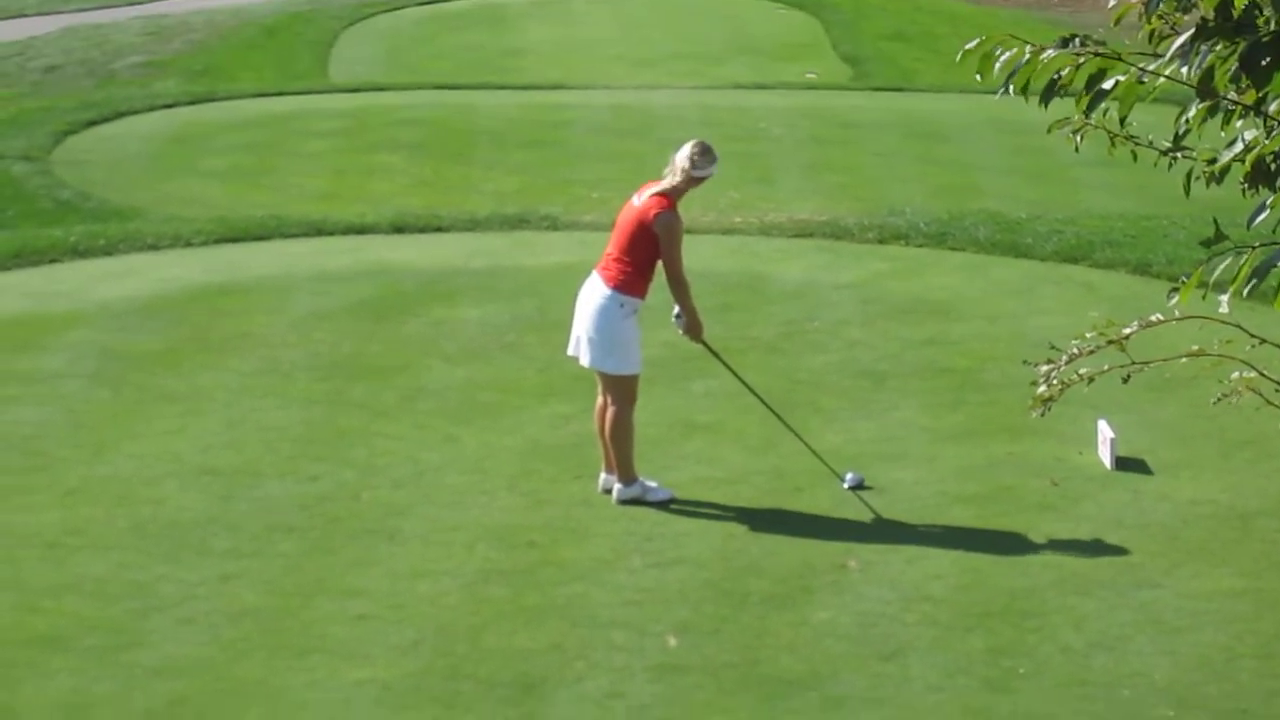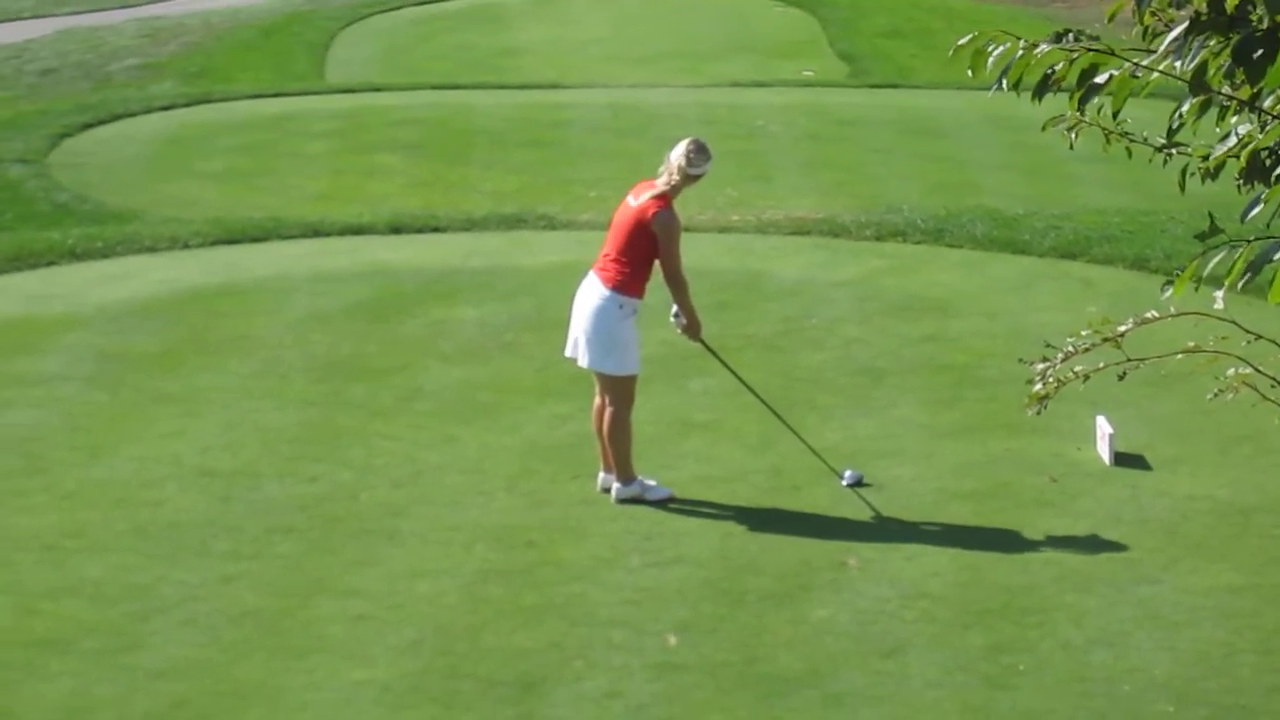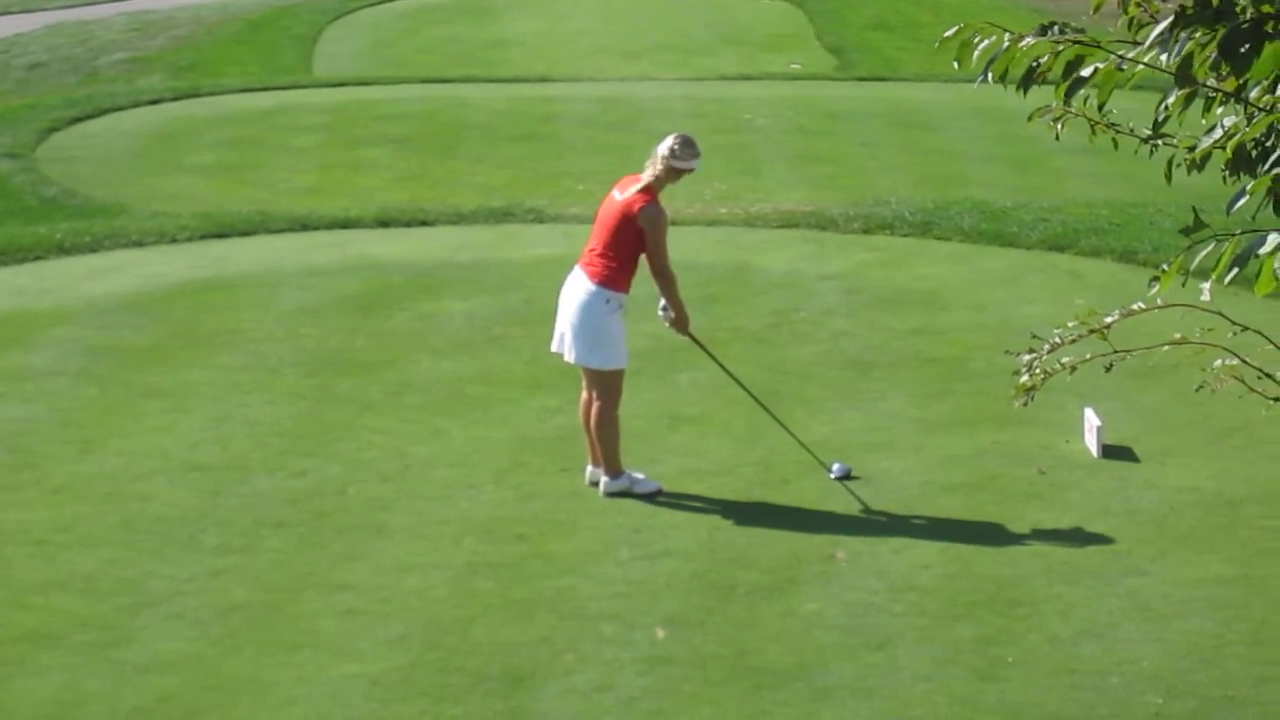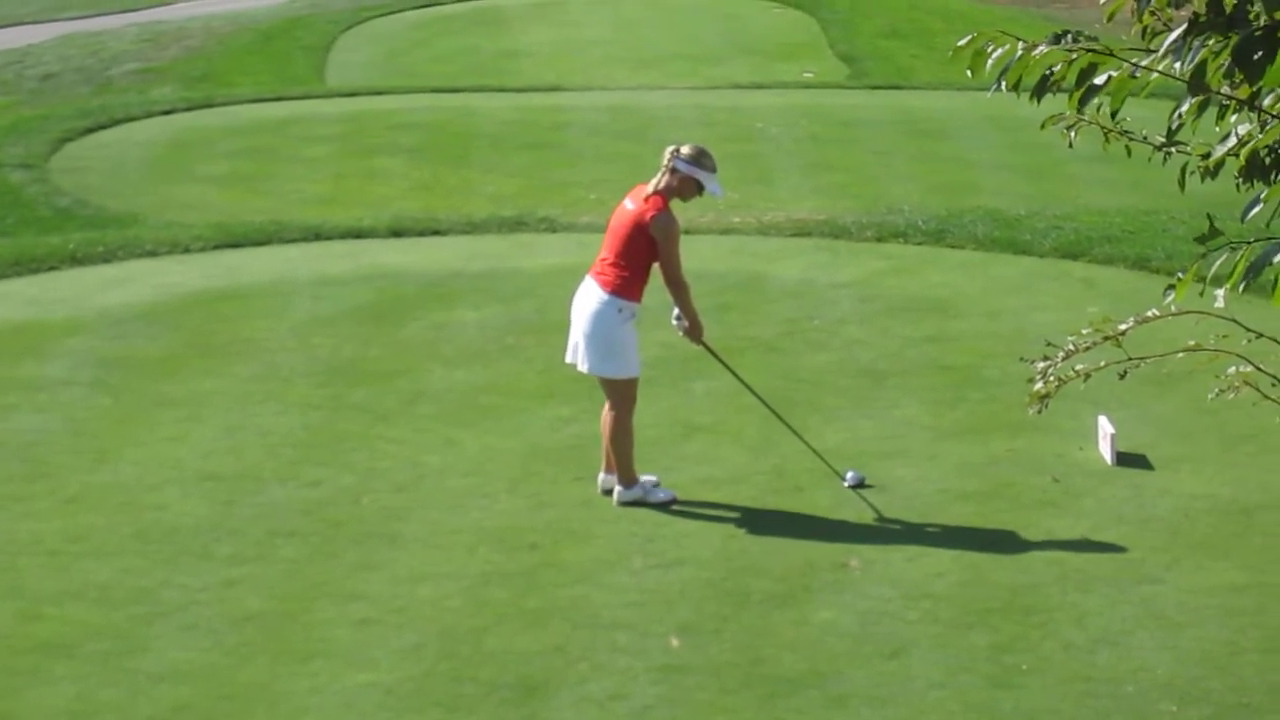
dt=0.7s
person 1, frame 1
left shoulder: (648, 191)
right shoulder: (666, 216)
right elbow: (675, 276)
left wrist: (682, 310)
right wrist: (692, 318)
left hip: (599, 293)
right hip: (615, 305)
left knee: (608, 394)
right knee: (623, 400)
left ankle: (611, 472)
right ankle: (626, 483)
person 1, frame 2
left shoulder: (642, 190)
right shoulder: (664, 216)
right elbow: (673, 276)
left wrist: (680, 309)
right wrist: (691, 319)
left hip: (595, 292)
right hip: (613, 305)
left knee: (606, 395)
right knee: (620, 401)
left ankle: (609, 472)
right ankle: (625, 482)
person 1, frame 3
left shoulder: (628, 183)
right shoulder: (650, 210)
right elbow: (661, 270)
left wrist: (667, 301)
right wrist: (680, 313)
left hip: (581, 286)
right hip: (599, 300)
left knee: (593, 388)
right knee: (608, 394)
left ankle: (598, 465)
right ankle: (614, 476)
person 1, frame 4
left shoulder: (641, 192)
right shoulder: (662, 219)
right elbow: (674, 279)
left wrist: (683, 312)
right wrist: (693, 321)
left hip: (594, 296)
right hip: (611, 309)
left knee: (615, 398)
right knee: (622, 403)
left ankle: (612, 472)
right ankle: (627, 486)
